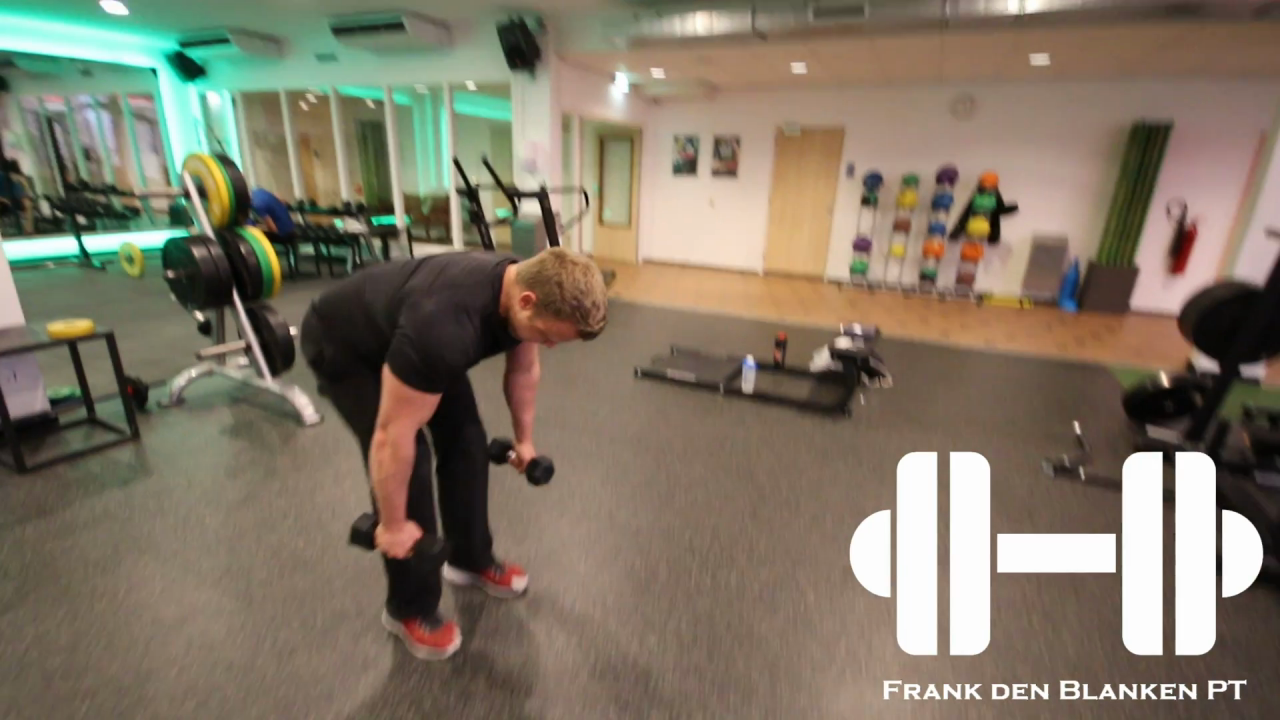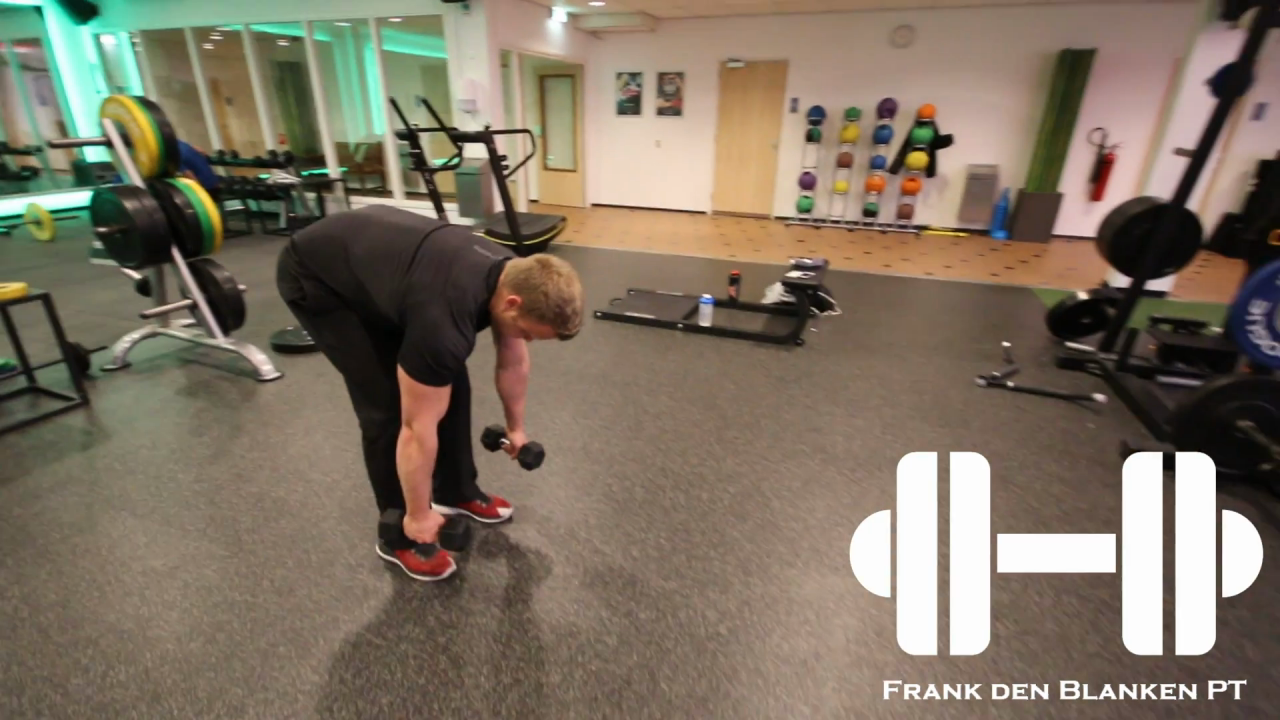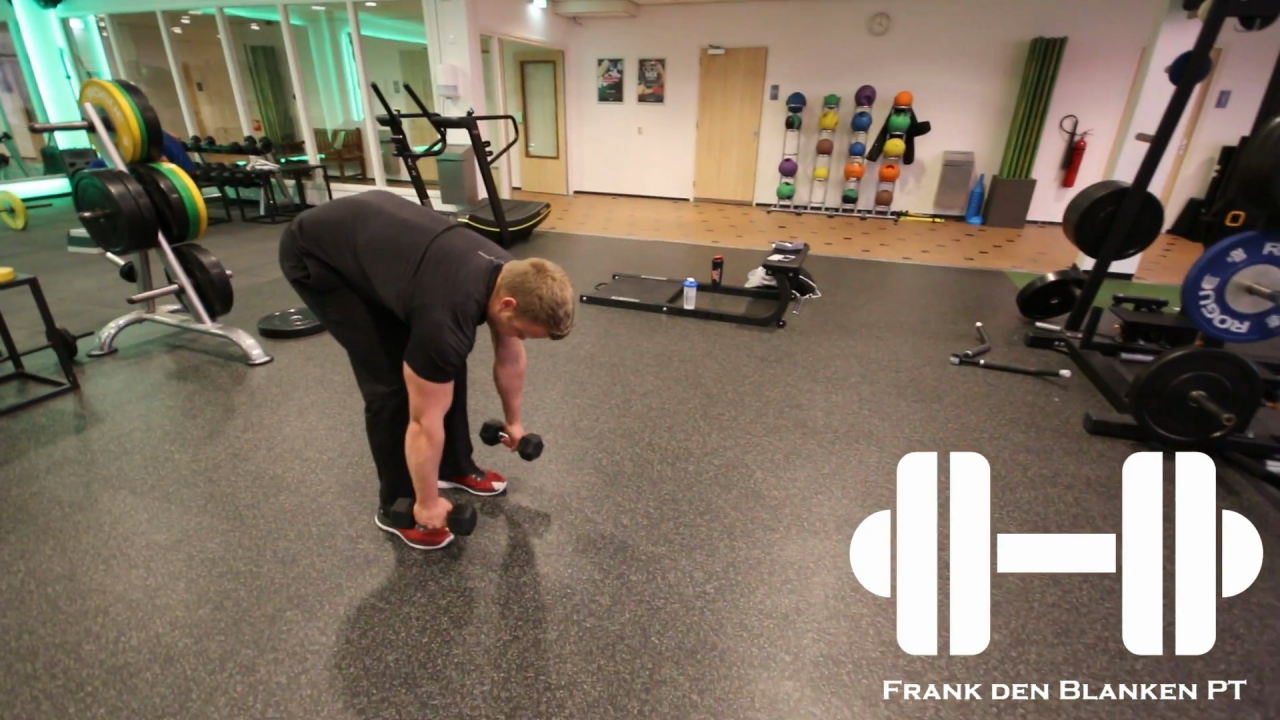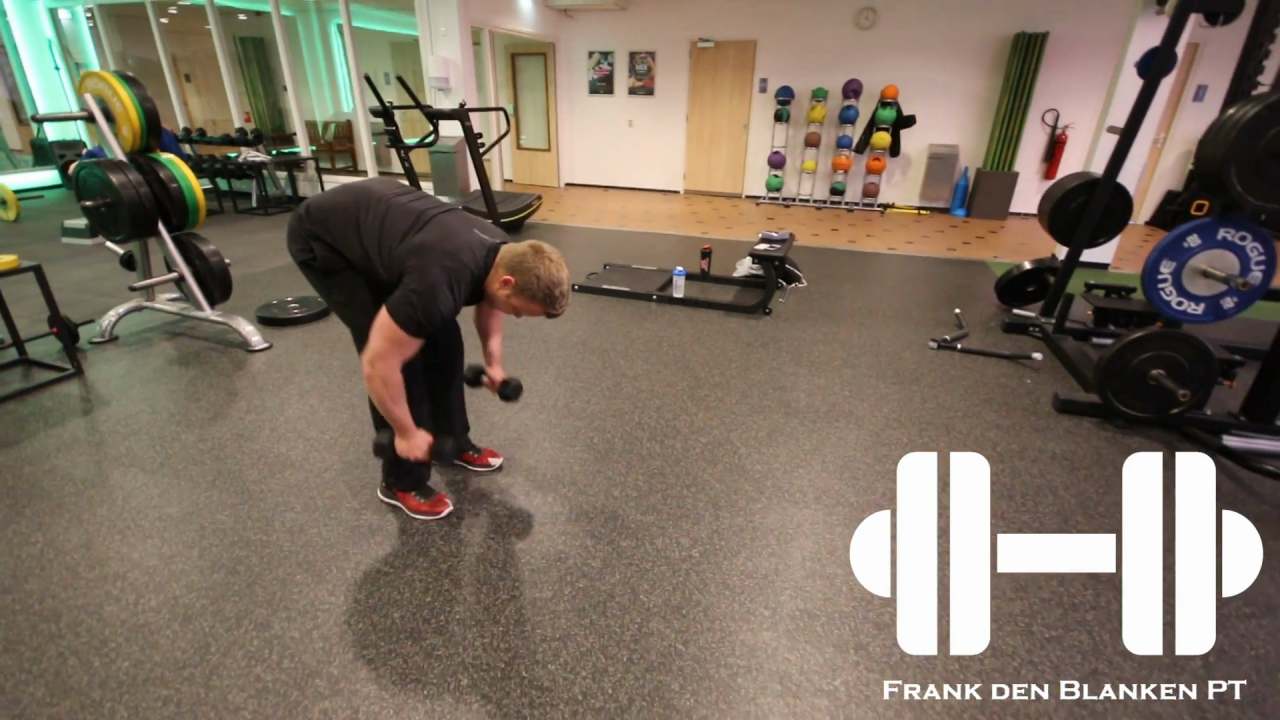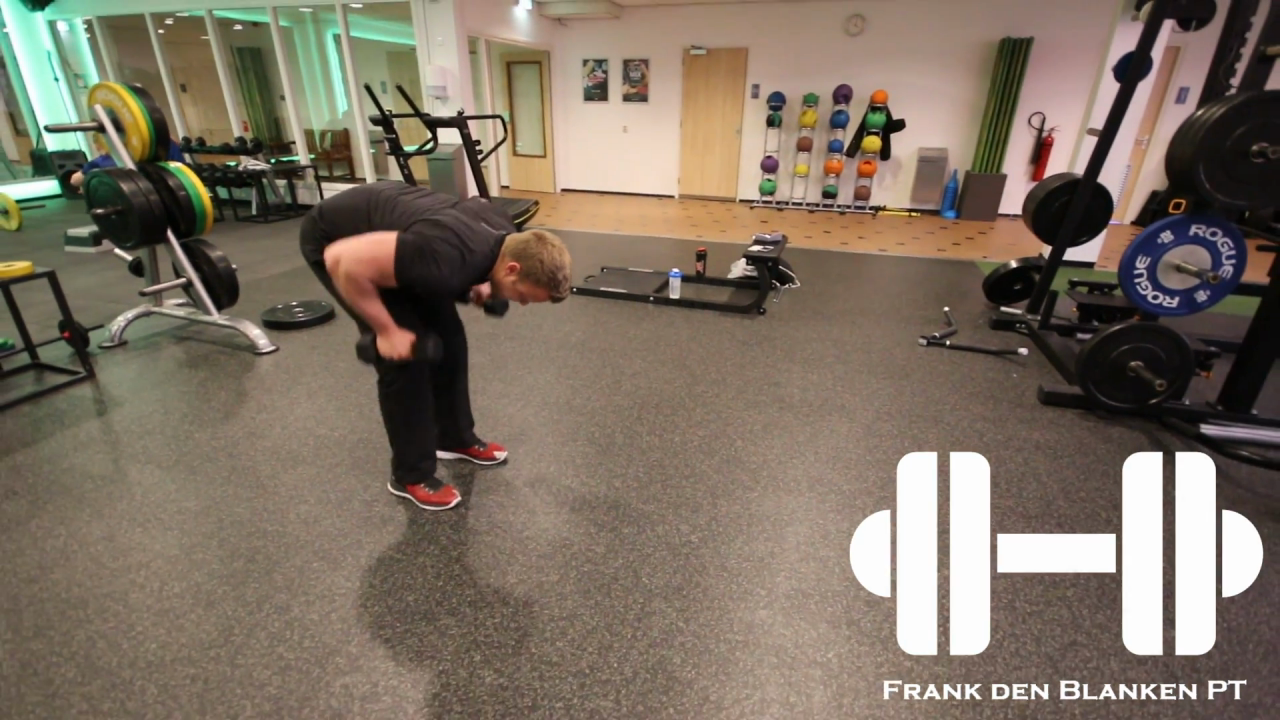
dt=0.4s
person 1, frame 1
left shoulder: (527, 290)
right shoulder: (443, 324)
left elbow: (523, 369)
right elbow: (394, 435)
left wrist: (523, 439)
right wrist: (393, 524)
left hip: (400, 341)
right hip: (342, 344)
left knee: (467, 443)
right knee: (408, 465)
left ankle: (472, 559)
right ankle: (411, 609)
person 1, frame 2
left shoulder: (513, 275)
right shoulder: (443, 320)
left elbow: (513, 364)
right elbow: (418, 429)
left wrist: (516, 428)
right wrist: (419, 515)
left hip: (371, 252)
right hip: (315, 277)
left knee: (450, 384)
right knee: (387, 404)
left ankle: (457, 492)
right ankle: (401, 537)
person 1, frame 3
left shoulder: (509, 276)
right shoulder: (446, 315)
left elbow: (510, 359)
right elbow: (426, 422)
left wrist: (514, 421)
right wrist: (428, 503)
left hip: (370, 228)
right hip: (315, 254)
left knee: (446, 365)
right knee: (390, 379)
left ankle: (455, 467)
person 1, frame 4
left shoulder: (503, 255)
right shoulder: (439, 285)
left elbow: (488, 306)
right elbow: (377, 365)
left wrist: (493, 362)
right wrist: (407, 434)
left hip: (374, 212)
right hip: (322, 238)
left knee: (443, 340)
right knee: (394, 355)
left ankle: (453, 443)
right ankle: (401, 481)
person 1, frame 5
left shoulder: (505, 237)
right shoulder: (444, 262)
left elbow: (474, 202)
right elbow: (342, 260)
left wrist: (478, 283)
right wrist: (388, 330)
left hip: (381, 214)
right hip: (333, 237)
left knee: (447, 336)
right knee: (409, 354)
left ankle: (456, 438)
right ankle: (411, 475)
